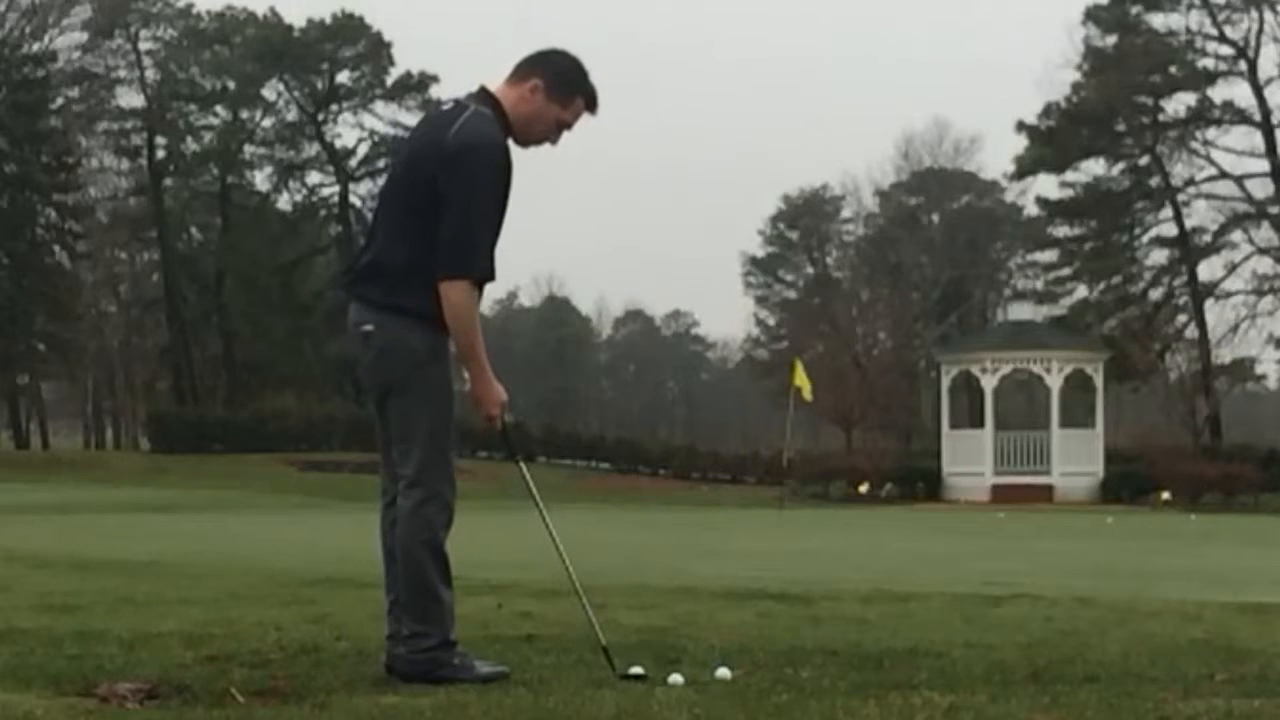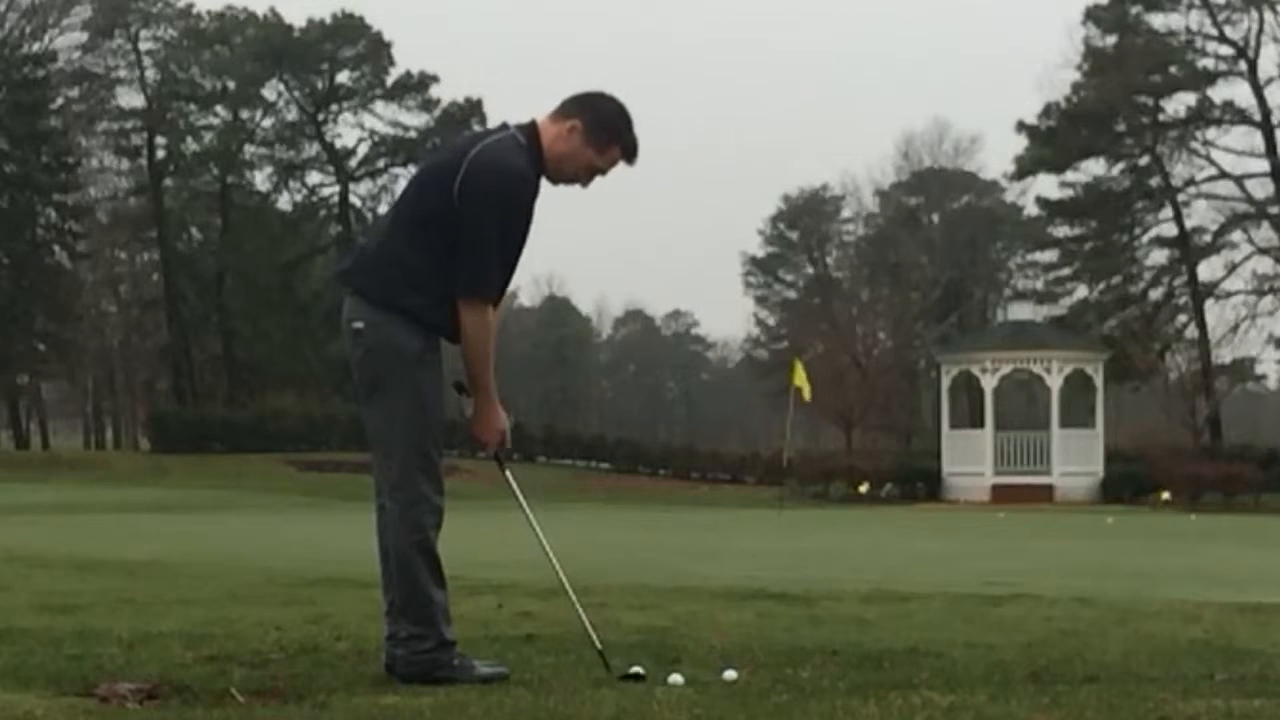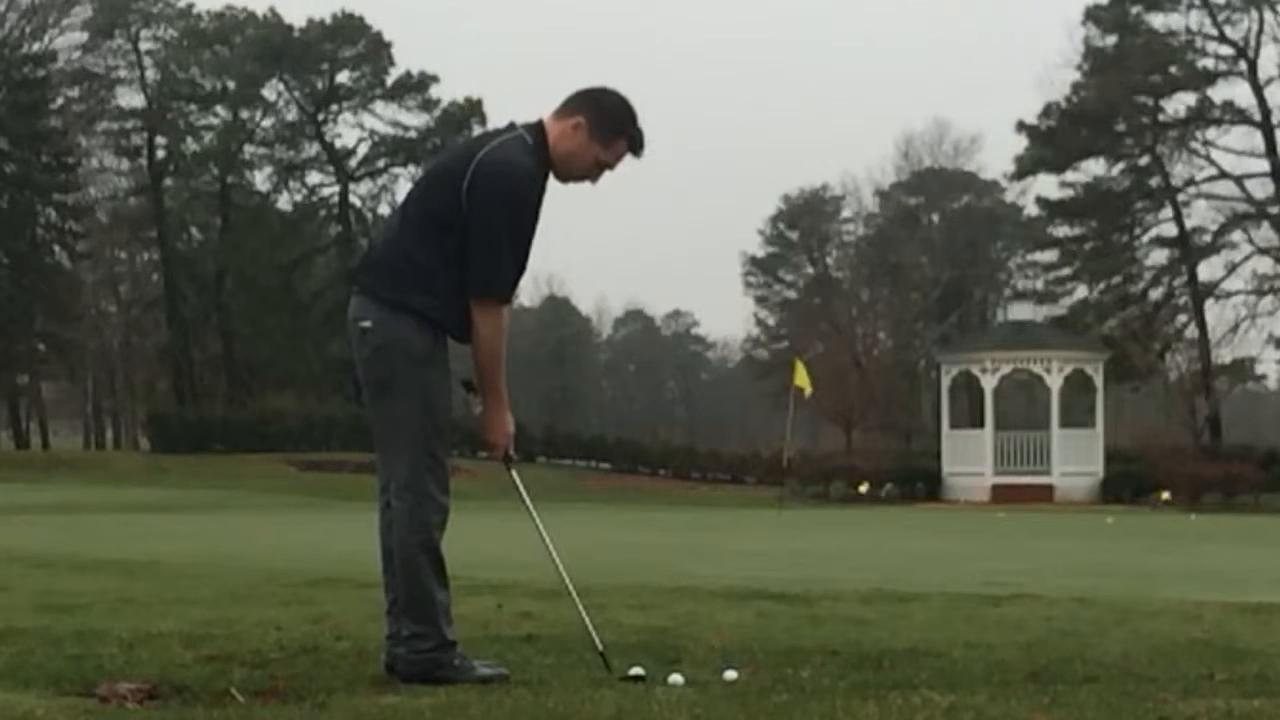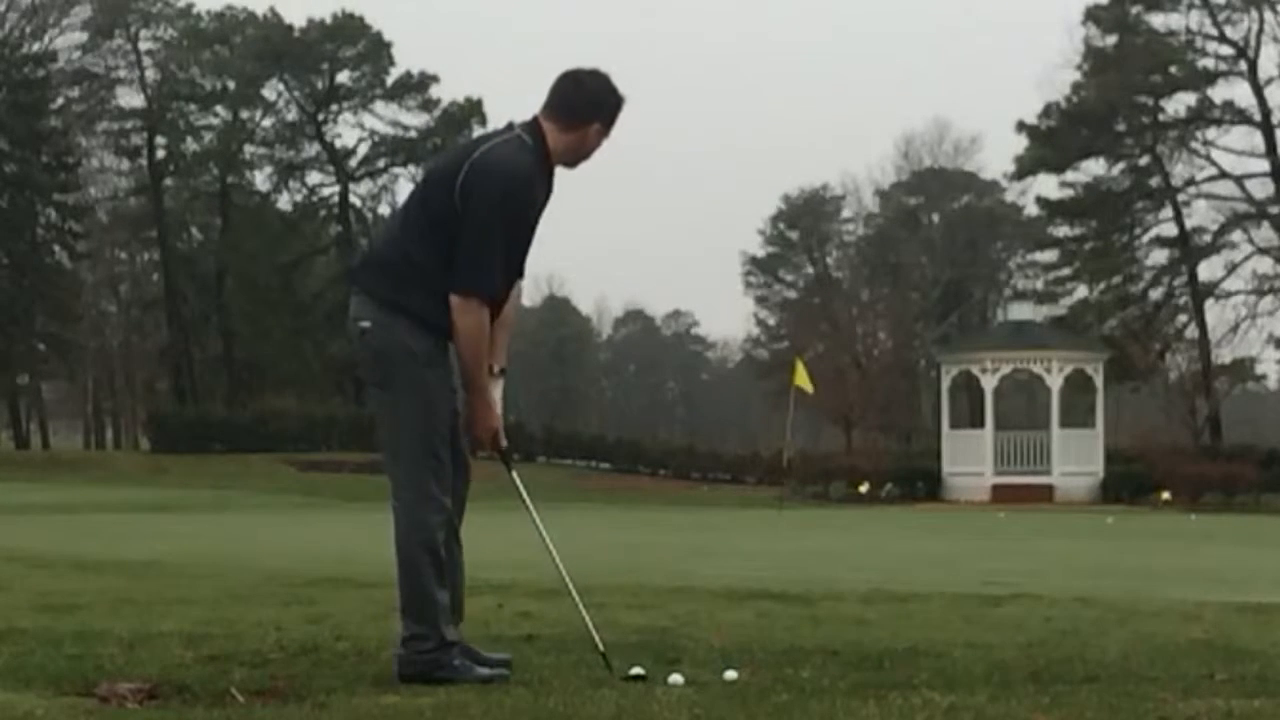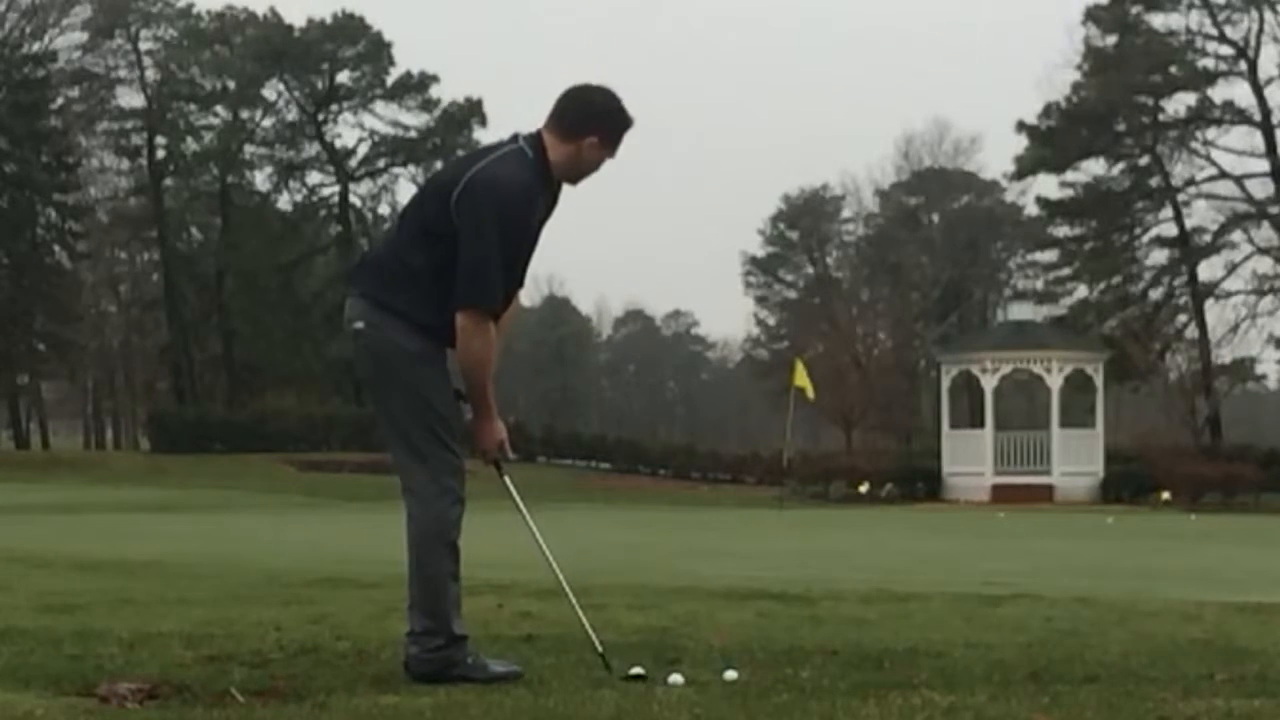
dt=1s
person 1, frame 1
left shoulder: (453, 122)
right shoulder: (480, 147)
right elbow: (456, 276)
left wrist: (467, 363)
right wrist: (481, 375)
left hip: (383, 316)
right hip: (405, 325)
left knee: (409, 486)
right knee: (426, 489)
left ankle: (412, 640)
right ankle: (425, 647)
person 1, frame 2
left shoulder: (502, 157)
right shoulder: (504, 173)
left elbow: (479, 291)
right elbow: (474, 298)
left wrist: (486, 393)
right wrist: (486, 403)
left hip: (390, 317)
right hip: (394, 322)
left knee: (406, 490)
right knee: (413, 491)
left ankle: (413, 641)
right ankle: (424, 649)
person 1, frame 3
left shoulder: (509, 159)
right shoulder: (511, 172)
left elbow: (485, 292)
right elbow: (487, 300)
left wrist: (490, 394)
right wrist: (496, 404)
left hip: (395, 317)
right hip: (400, 321)
left knee: (408, 490)
right knee: (419, 492)
left ankle: (411, 642)
right ankle: (425, 648)
person 1, frame 4
left shoulder: (527, 168)
right shoulder: (504, 173)
left elbow: (505, 281)
right elbow: (469, 298)
left wrist: (493, 376)
right wrist: (479, 400)
left hip: (417, 324)
right hip: (398, 321)
left knee: (445, 487)
right knee: (425, 491)
left ankle: (440, 635)
right ankle: (426, 649)
person 1, frame 5
left shoulder: (533, 181)
right shoulder: (500, 187)
left elbow: (500, 296)
right elbow: (472, 315)
left wrist: (483, 395)
right wrist: (485, 413)
left hip: (410, 323)
right hip: (391, 321)
left knee: (437, 482)
right knee: (436, 484)
left ankle: (433, 639)
right ankle: (437, 646)
